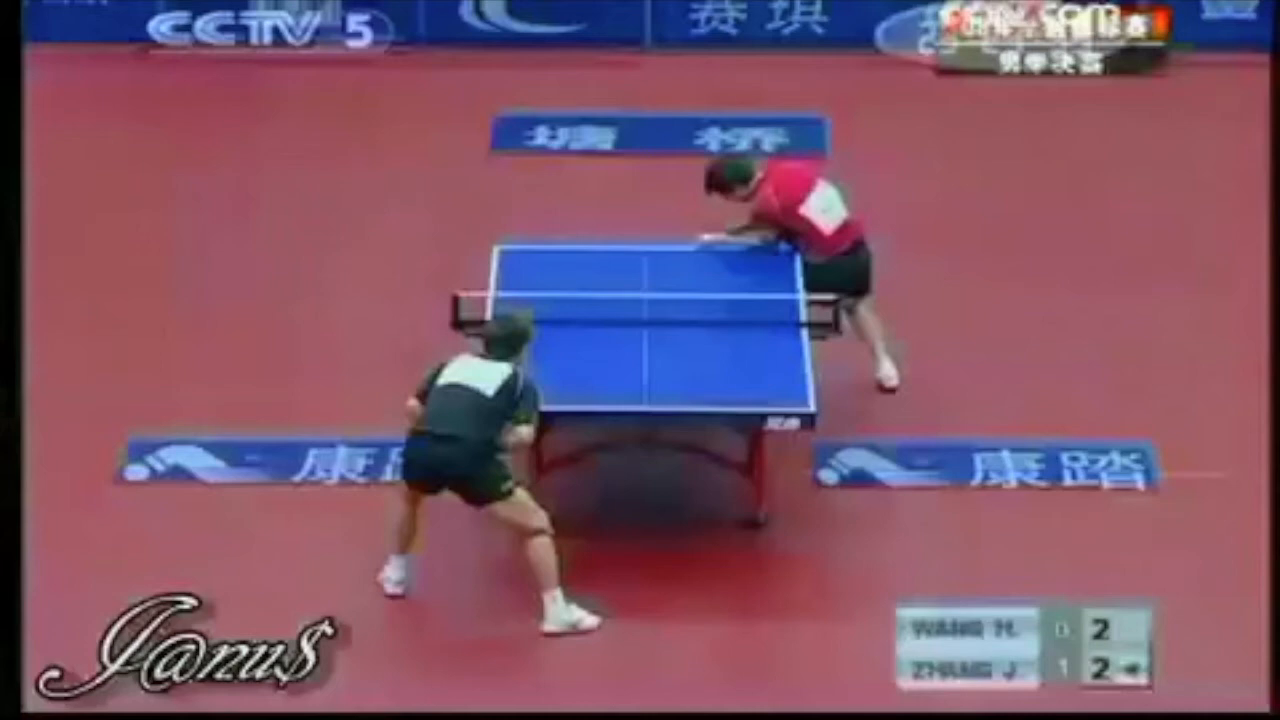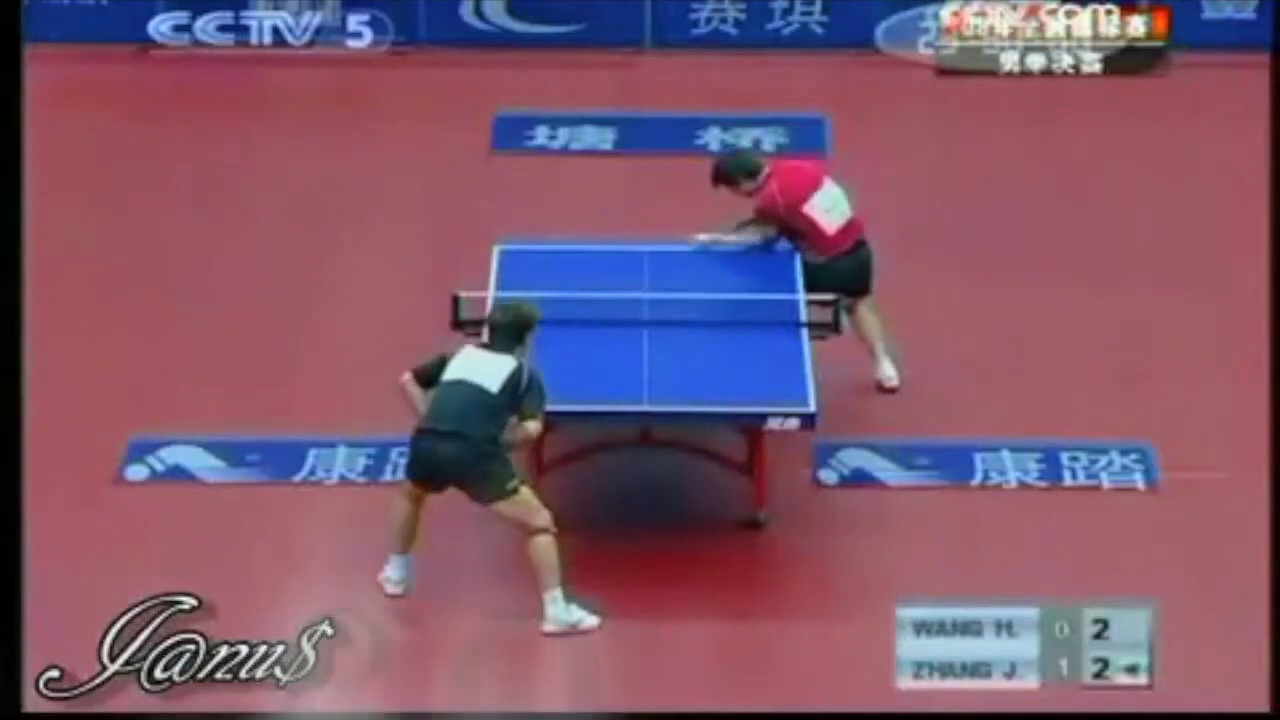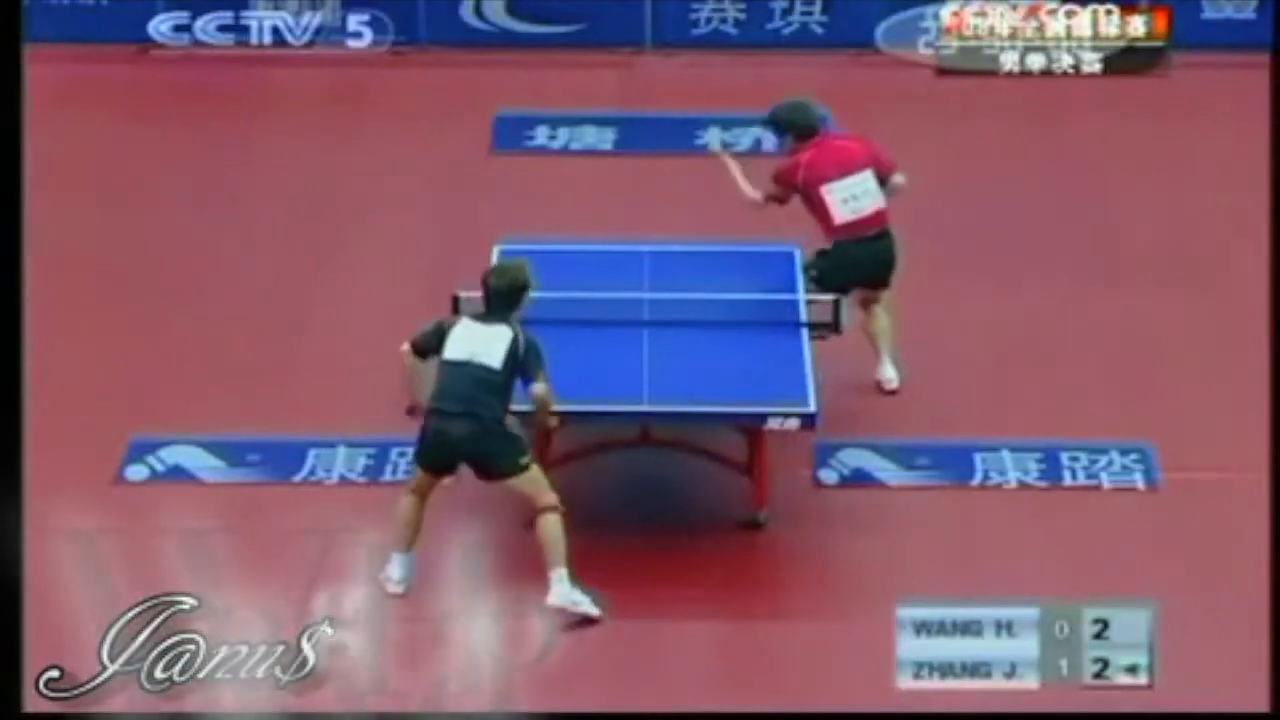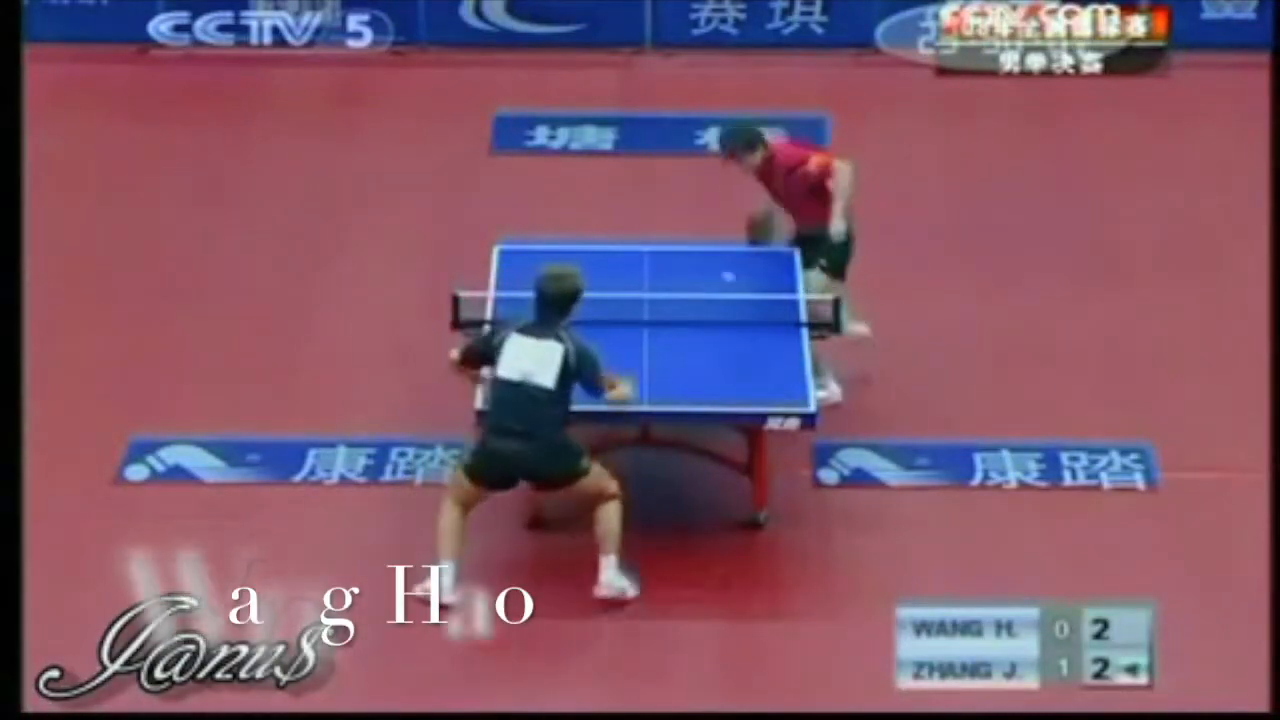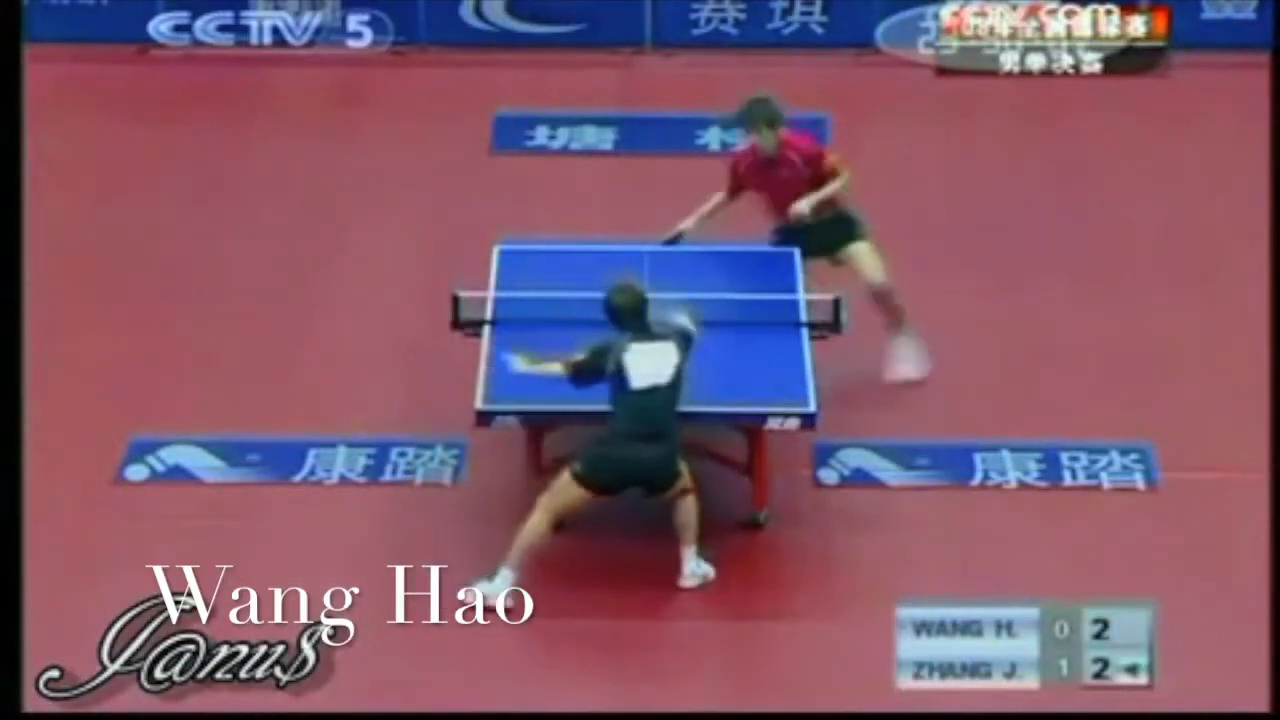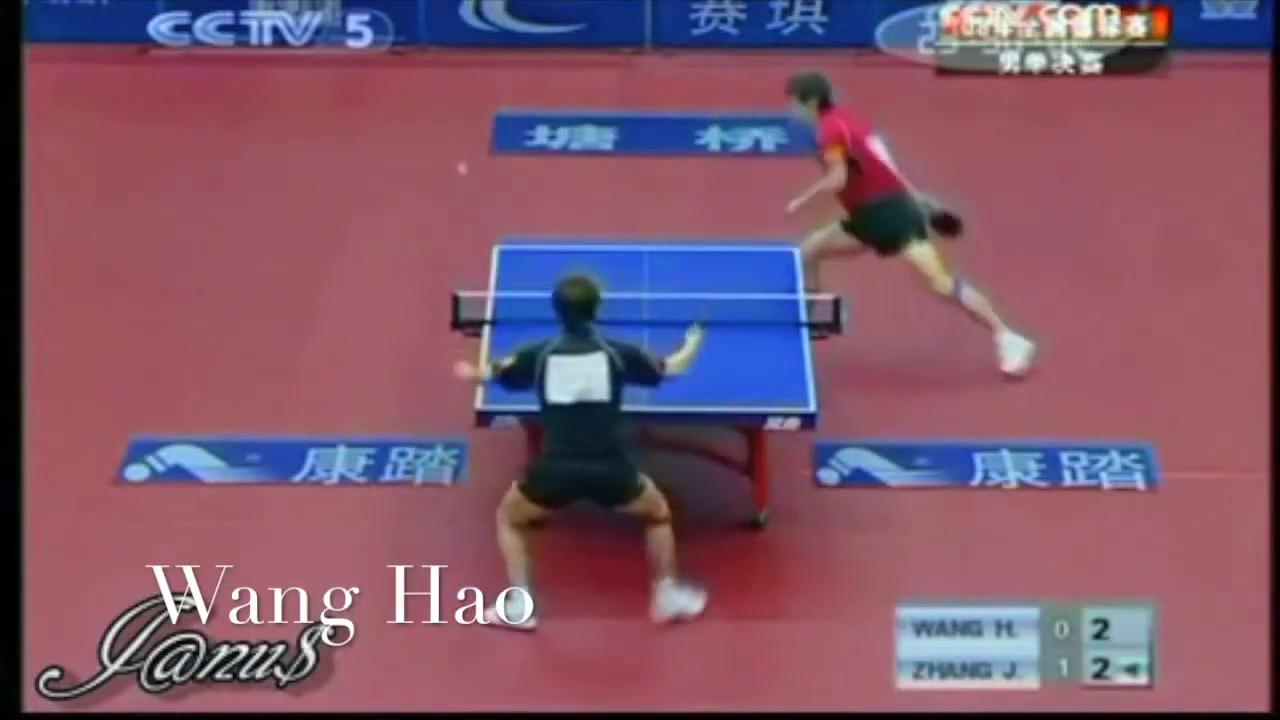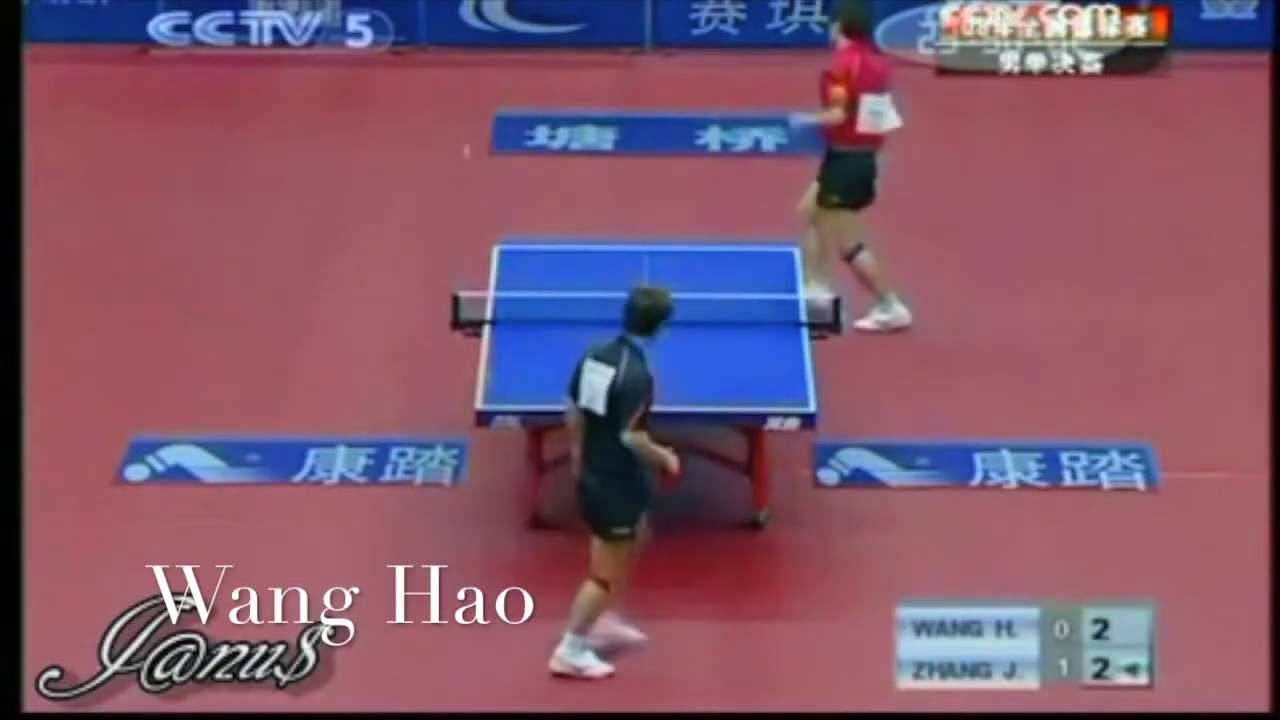
dt=0.5s
person 1, frame 1
left shoulder: (454, 363)
right shoulder: (519, 380)
left elbow: (413, 406)
right elbow: (524, 434)
left hip: (420, 448)
right hip: (470, 458)
left knee: (408, 496)
right knee: (536, 524)
left ankle: (395, 575)
right ankle: (557, 612)
person 1, frame 2
left shoulder: (459, 354)
right shoulder: (524, 373)
left elbow: (408, 380)
right elbow: (532, 429)
right wrist: (504, 441)
left hip: (427, 445)
right hip: (475, 454)
left knee: (410, 494)
right knee: (540, 522)
left ankle: (395, 574)
right ankle: (557, 611)
person 1, frame 3
left shoulder: (453, 326)
right shoulder: (519, 339)
left elbow: (409, 353)
right elbow: (538, 390)
left wrist: (418, 401)
right wrist: (544, 418)
left hip: (439, 428)
right hip: (486, 433)
left knee: (417, 491)
right knee: (547, 504)
left ankle: (398, 572)
right ankle: (561, 590)
person 1, frame 4
left shoulder: (504, 336)
right shoulder: (573, 349)
left elbow: (457, 359)
right elbow: (611, 394)
left wrist: (481, 375)
right wrist: (625, 388)
left hip: (496, 446)
right hip: (545, 449)
left knee: (455, 501)
right knee: (608, 492)
left ankle: (444, 582)
right ankle: (610, 577)
person 1, frame 5
left shoulder: (611, 351)
right shoulder: (673, 341)
left elbow: (564, 370)
right elbow: (688, 329)
left wrist: (527, 366)
right wrist: (679, 323)
left hip: (615, 453)
right hip: (662, 456)
left knee: (546, 508)
right knee: (684, 489)
left ankle: (501, 585)
right ankle: (691, 566)
person 1, frame 6
left shoulder: (540, 354)
right shoulder: (617, 353)
left elbow: (492, 375)
right elbow: (671, 369)
left wrist: (470, 374)
right wrist: (693, 344)
left hip: (556, 467)
right hip: (608, 466)
left knee: (508, 519)
right knee: (659, 515)
left ankle: (518, 606)
right ankle: (669, 596)
person 1, frame 7
left shoulder: (595, 355)
right shoulder: (637, 375)
left elbow: (573, 410)
right elbow: (631, 436)
left wrist: (578, 450)
right wrist: (663, 457)
left hip: (596, 474)
right hip: (616, 483)
left knee: (628, 551)
right knee: (606, 573)
left ankle: (603, 625)
right ankle: (569, 652)
person 2, frame 1
left shoulder: (766, 203)
right shoulder: (788, 168)
left elbow: (762, 237)
left wrist: (719, 238)
left hip: (828, 265)
right hip: (857, 250)
right knee: (858, 306)
right ankle: (885, 367)
person 2, frame 2
left shoulder: (770, 199)
right shoulder: (798, 166)
left elbow: (760, 236)
left wrist: (714, 238)
left hip: (828, 267)
right hip: (859, 250)
right knee: (860, 306)
right ankle: (885, 368)
person 2, frame 3
left shoulder: (794, 167)
right shoulder: (858, 146)
left elbow: (759, 198)
right elbow: (897, 182)
left wrist: (732, 165)
left hip: (845, 253)
right hip: (881, 246)
right knee: (872, 303)
right ankle: (886, 370)
person 2, frame 4
left shoulder: (790, 160)
right shoulder: (765, 162)
left elbow: (842, 169)
left wrist: (839, 216)
right wrist: (767, 214)
left hip: (829, 236)
right hip: (807, 234)
left ankle: (825, 386)
right ankle: (846, 327)
person 2, frame 5
left shoulder: (805, 149)
right shoulder: (745, 161)
left elbow: (842, 177)
right elbow: (727, 194)
left wrist: (812, 201)
right wrist: (691, 221)
left hip: (830, 223)
right hip: (791, 230)
left knee: (878, 284)
left ankle: (902, 341)
person 2, frame 6
left shoulder: (831, 129)
right shoulder: (843, 122)
left elbow: (837, 179)
right elbow: (881, 164)
left wrist: (801, 200)
right wrist: (925, 203)
left hip: (891, 211)
right hip: (869, 213)
left knee: (942, 284)
right knee: (808, 253)
left ankle: (1007, 339)
person 2, frame 7
left shoulder: (841, 65)
right shoulder: (877, 64)
left elbow: (838, 115)
right elbow: (881, 113)
left wrist: (806, 119)
left hip: (846, 160)
right hip: (863, 156)
left knee: (848, 245)
right knee: (808, 213)
left ankle: (892, 308)
right ankle: (817, 287)
